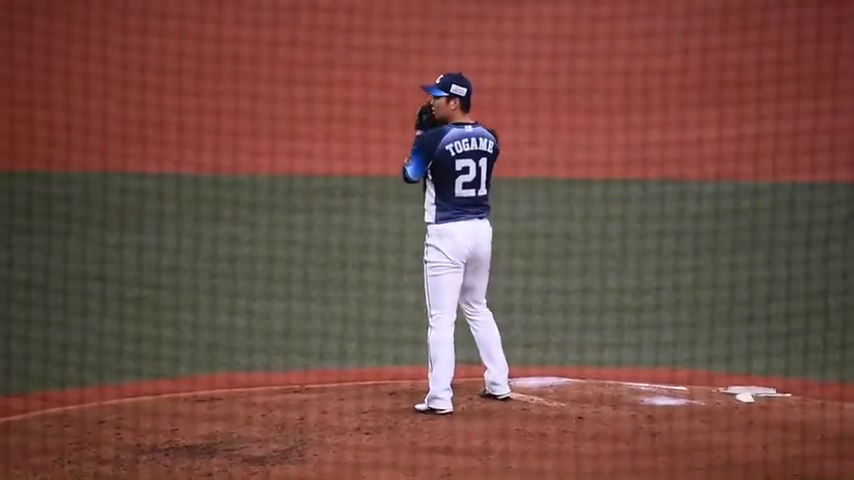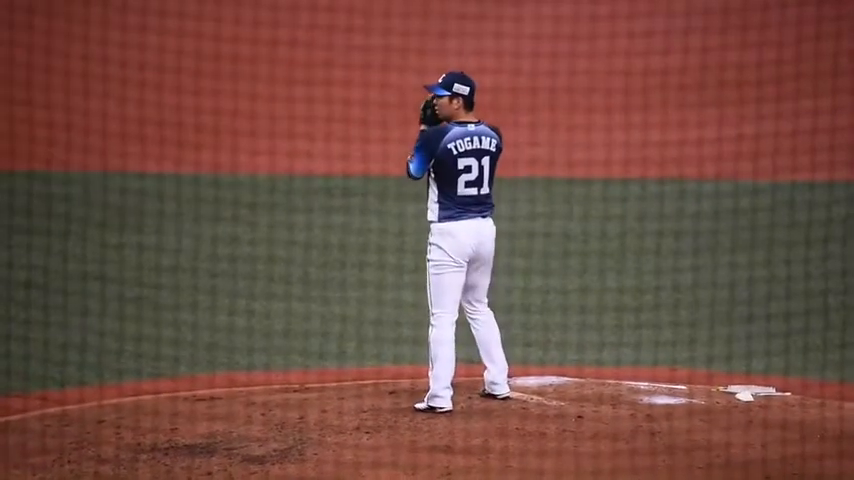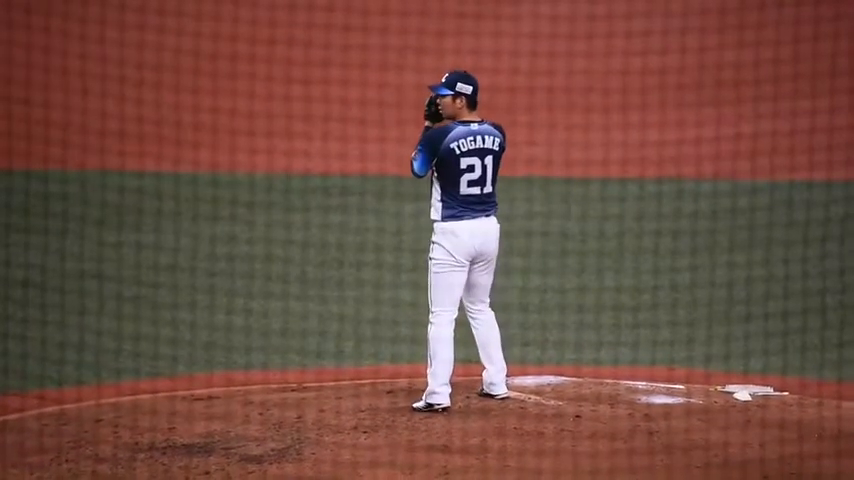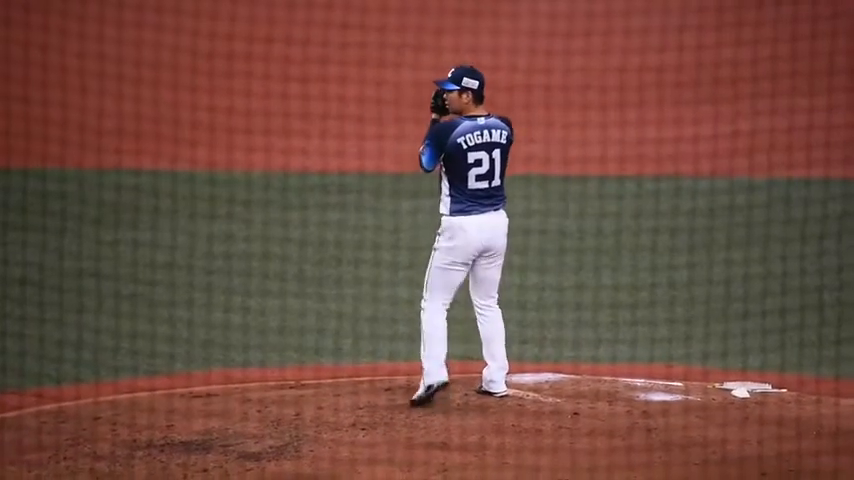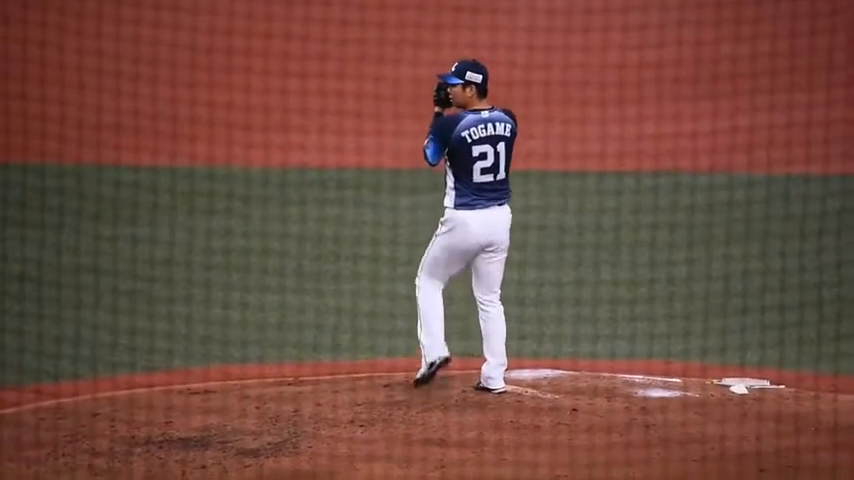
dt=0.1s
person 1, frame 1
left shoulder: (433, 139)
right shoulder: (490, 138)
left elbow: (411, 176)
left hip: (447, 234)
right hip: (481, 231)
left knee: (441, 319)
right knee: (478, 309)
left ankle: (440, 398)
right ankle: (499, 383)
person 1, frame 2
left shoulder: (435, 137)
right shoulder: (493, 136)
left elbow: (413, 171)
left hip: (450, 234)
right hip: (484, 230)
left knee: (442, 317)
right knee: (478, 308)
left ankle: (439, 397)
right ankle: (498, 383)
person 1, frame 3
left shoulder: (438, 136)
right shoulder: (497, 134)
left elbow: (417, 169)
left wrist: (428, 125)
left hip: (453, 233)
right hip: (488, 229)
left knee: (442, 316)
right knee: (480, 308)
left ankle: (438, 394)
right ankle: (496, 383)
person 1, frame 4
left shoulder: (446, 131)
right shoulder: (504, 127)
left elbow: (426, 163)
left wrist: (435, 119)
left hip: (460, 228)
right hip: (496, 225)
left knee: (434, 304)
right knee: (487, 304)
left ankle: (433, 374)
right ankle: (496, 381)
person 1, frame 5
left shoulder: (450, 124)
right shoulder: (508, 120)
left elbow: (430, 157)
left wrist: (438, 112)
right wrist: (451, 111)
left hip: (463, 221)
right hip: (499, 219)
left knee: (428, 282)
right knee: (490, 300)
left ankle: (434, 353)
right ankle: (494, 377)
